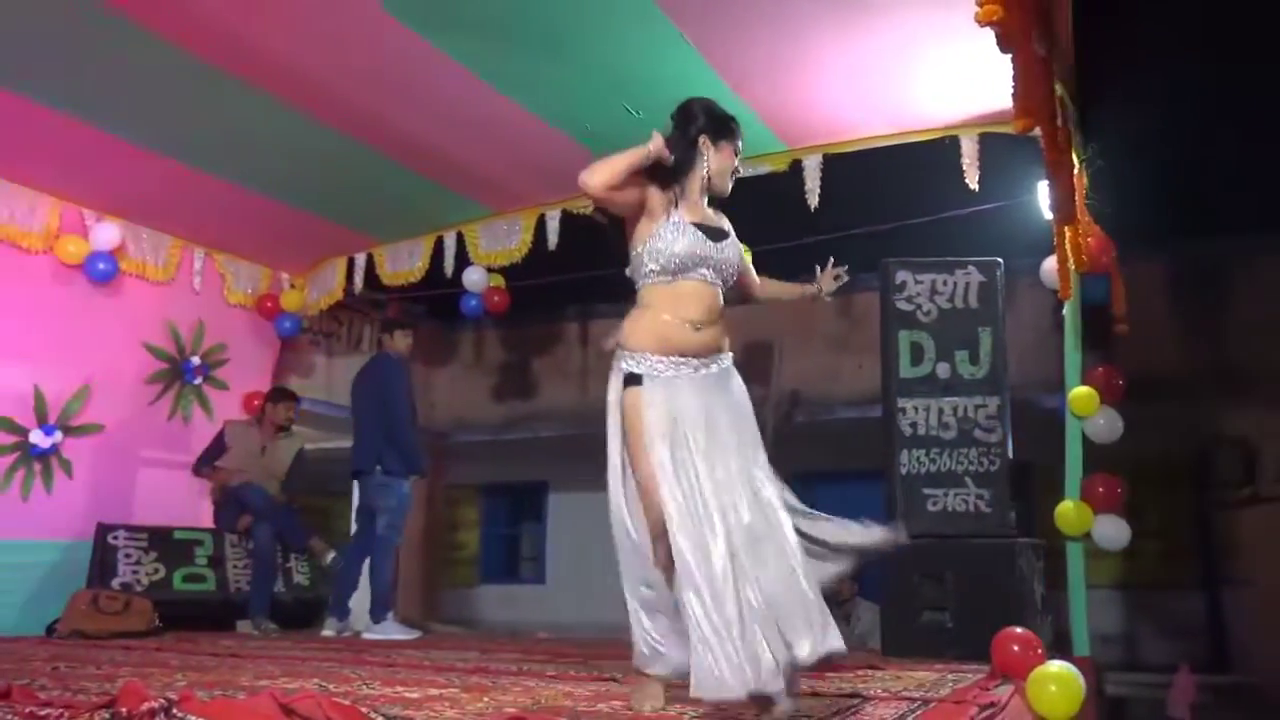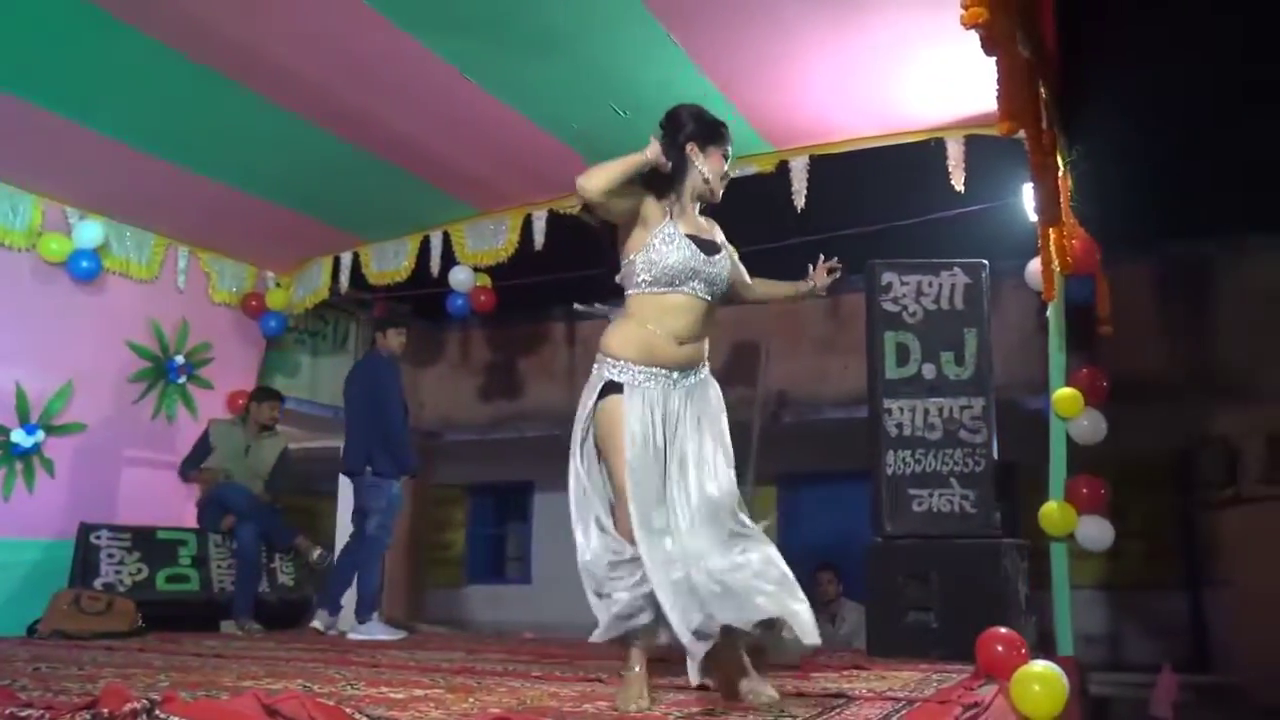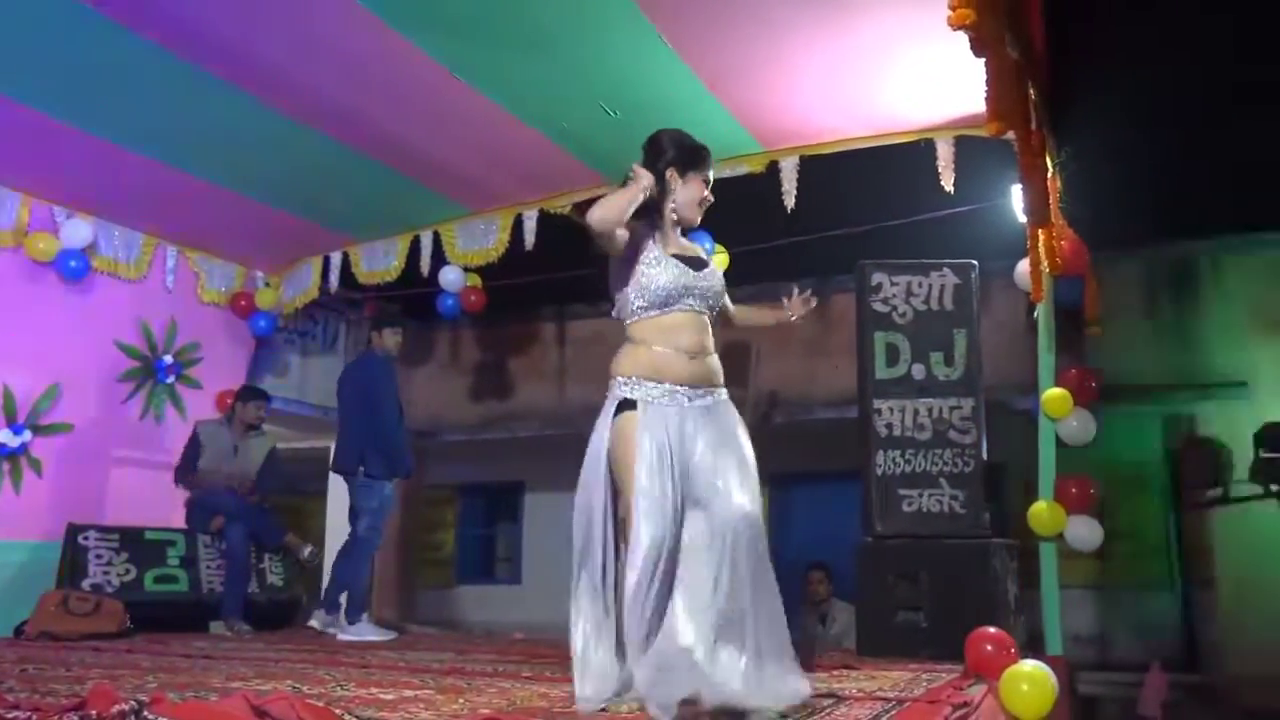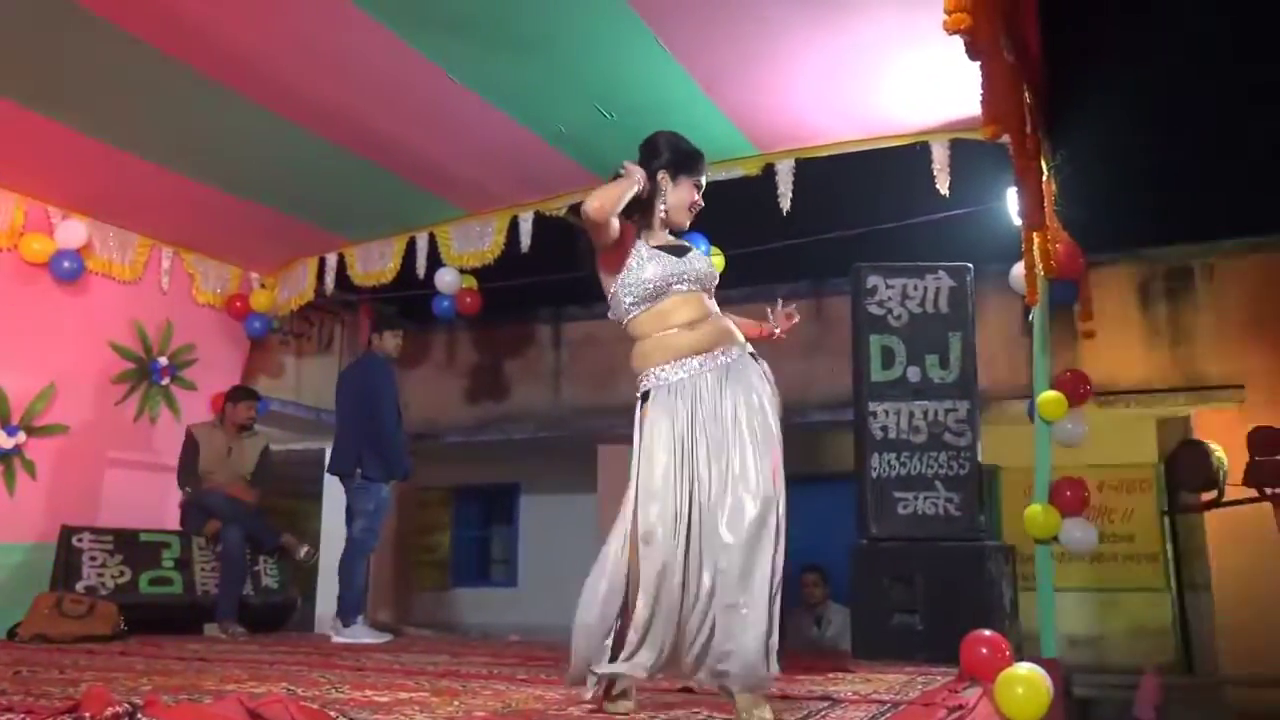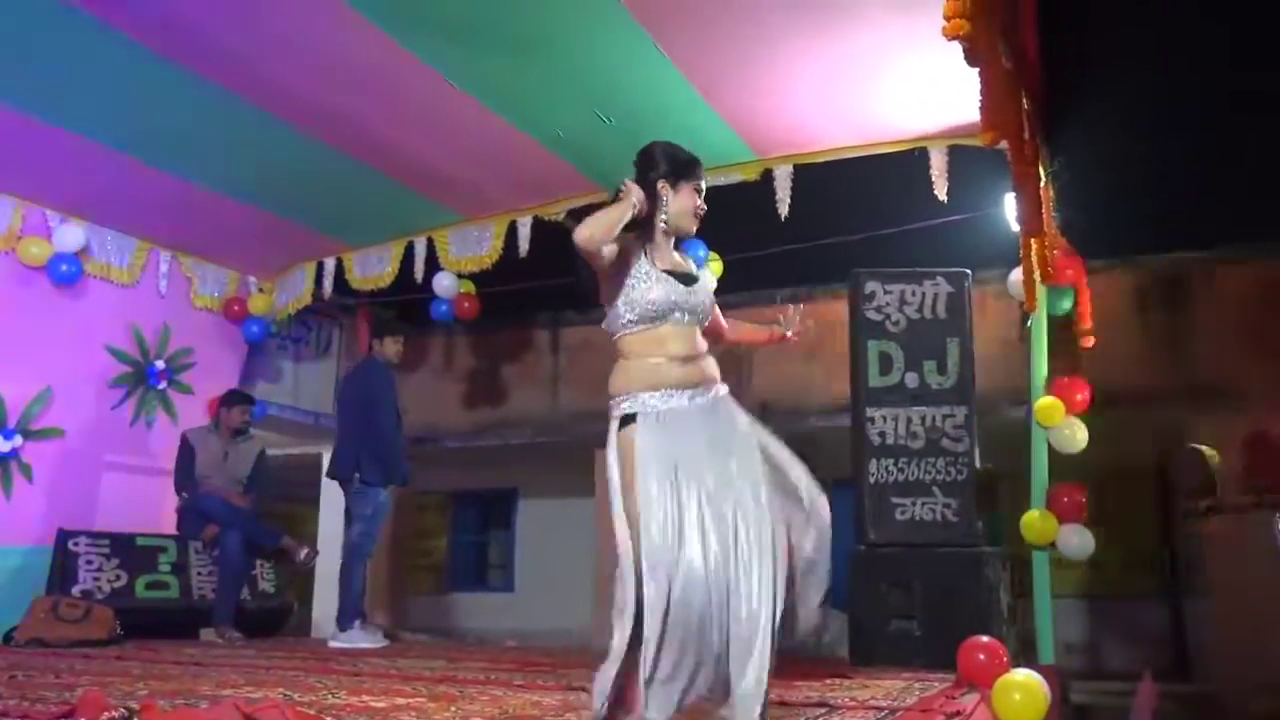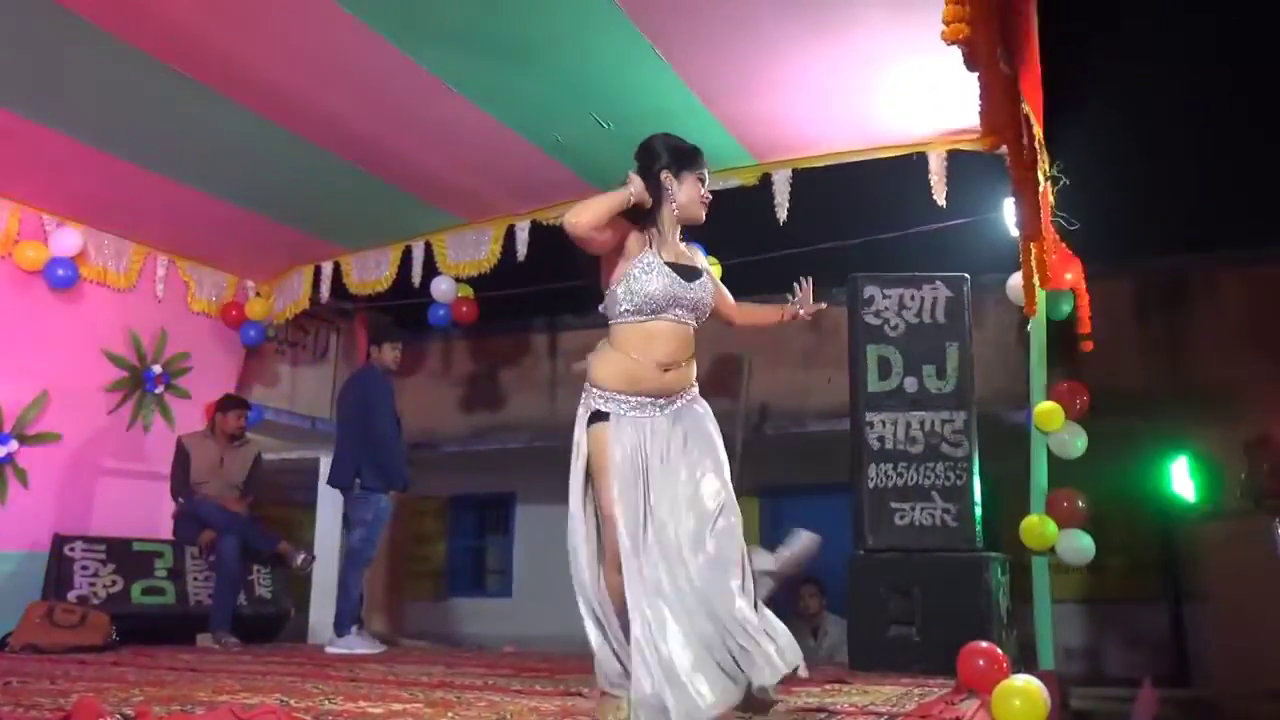
dt=0.2s
person 1, frame 1
left shoulder: (721, 222)
right shoulder: (653, 202)
left elbow: (758, 288)
right elbow: (593, 184)
left wrist: (819, 289)
right wrist: (657, 150)
left hip: (714, 378)
right hip: (650, 373)
left knee: (740, 506)
right knee: (665, 516)
left ankle: (755, 664)
right ankle: (658, 661)
person 1, frame 2
left shoulder: (713, 231)
right shoulder: (645, 211)
left elbow: (746, 286)
right elbow: (589, 189)
left wrist: (805, 287)
right wrist: (650, 158)
left hip: (691, 387)
right hip: (628, 381)
left knee: (712, 505)
right knee: (638, 520)
left ankle: (729, 652)
right ankle: (635, 657)
person 1, frame 3
left shoulder: (697, 252)
right shoulder: (633, 242)
right elbow: (599, 220)
left wrist: (783, 314)
right wrist: (643, 186)
left hip: (709, 405)
right hip: (645, 403)
left knee: (734, 520)
right knee: (644, 537)
left ankle: (733, 671)
person 1, frame 4
left shoulder: (685, 249)
right shoulder: (620, 239)
right elbow: (593, 209)
left wrist: (768, 329)
right wrist: (632, 184)
left hip: (735, 379)
right hip: (670, 391)
left knee: (745, 518)
right knee: (658, 524)
right ankle: (613, 668)
person 1, frame 5
left shoulder: (689, 267)
right shoulder: (623, 254)
right elbow: (586, 238)
left wrist: (777, 333)
right wrist: (631, 204)
left hip: (710, 409)
right hip: (646, 414)
left knee: (742, 525)
right knee: (657, 549)
person 1, frame 6
left shoulder: (695, 258)
right shoulder: (625, 241)
left elbow: (734, 311)
right elbow: (576, 223)
left wrist: (792, 311)
right wrist: (631, 194)
left hip: (683, 412)
right hip: (618, 412)
left knee: (709, 524)
right knee: (624, 545)
left ankle: (727, 671)
person 2, frame 1
left shoulder: (366, 373)
right shoulder: (394, 369)
right elbow: (402, 420)
right wrist: (416, 464)
left hip: (367, 466)
right hip: (391, 468)
left knee: (362, 540)
right knee: (385, 542)
left ankle: (336, 617)
right ankle: (381, 620)
person 2, frame 2
left shoulder: (359, 370)
right shoulder: (384, 368)
right elbow: (393, 421)
right wrist: (407, 464)
left hip: (361, 464)
right hip: (382, 467)
left knee: (360, 538)
right knee: (375, 541)
left ankle: (327, 610)
right ankle: (366, 620)
person 2, frame 3
left shoulder: (354, 369)
right shoulder: (379, 368)
right elbow: (388, 422)
right wrist: (401, 465)
left hip: (354, 463)
right hip: (376, 467)
left knee: (358, 539)
right knee: (367, 541)
left ankle: (327, 610)
right ankle: (356, 620)
person 2, frame 4
left shoulder: (354, 371)
right shoulder: (379, 370)
right elbow: (386, 424)
right wrist: (398, 468)
left hip: (353, 465)
right hip: (372, 468)
left knee: (357, 542)
right knee: (363, 544)
left ankle: (345, 616)
right ankle: (351, 623)
person 2, frame 5
left shoulder: (356, 375)
right shoulder: (379, 375)
right elbow: (385, 429)
right wrist: (397, 473)
left hip: (354, 470)
right hip: (371, 474)
left knee: (357, 548)
right knee: (360, 549)
left ankle: (354, 621)
right ankle: (348, 628)
person 2, frame 6
left shoulder: (355, 383)
right shoulder: (376, 383)
right elbow: (384, 435)
right wrist: (397, 480)
left hip: (355, 478)
right hip: (372, 480)
left knee: (356, 554)
right knee: (360, 555)
left ankle: (352, 628)
right ankle: (344, 633)
person 3, frame 1
left shoulder: (294, 446)
right shoulder: (233, 430)
right elbow: (200, 465)
left wrist: (254, 514)
right wrist: (216, 476)
left hip: (265, 513)
right hip: (231, 508)
left knee: (265, 531)
right knee: (248, 490)
left ankle: (259, 615)
right ankle: (313, 544)
person 3, frame 2
left shoulder: (278, 445)
right shoulder: (218, 430)
left elbow: (274, 493)
right elbow: (185, 470)
left wrist: (238, 514)
right wrist: (209, 477)
left hip: (250, 514)
right hip: (216, 508)
left knee: (249, 531)
right knee: (229, 491)
left ankle: (243, 615)
right ankle: (299, 542)
person 3, frame 3
left shoulder: (266, 445)
right shoulder: (205, 431)
left elbow: (265, 492)
right elbow: (182, 476)
left wrist: (227, 515)
right wrist: (220, 482)
left hip: (238, 513)
right hip: (203, 508)
left knee: (238, 531)
right knee: (216, 495)
left ankle: (232, 616)
right ankle: (288, 540)
person 3, frame 4
left shoulder: (259, 444)
right shoulder: (198, 433)
left elbow: (259, 493)
right elbow: (186, 480)
left wrist: (223, 518)
right wrist: (230, 490)
left hip: (234, 515)
right hip: (199, 510)
left knee: (235, 533)
right knee: (212, 498)
left ankle: (226, 619)
right ankle: (285, 541)
person 3, frame 5
left shoulder: (255, 448)
right shoulder: (193, 438)
left elbow: (256, 495)
right elbow: (183, 485)
left wrist: (220, 523)
right wrist: (227, 497)
left hip: (231, 520)
right hip: (196, 516)
left knee: (234, 538)
right knee: (209, 502)
left ankle: (223, 624)
right ankle: (286, 543)
person 3, frame 6
left shoulder: (251, 452)
right shoulder: (188, 444)
left elbow: (252, 500)
right elbow: (179, 492)
left wrist: (217, 528)
right wrist: (223, 504)
left hip: (228, 526)
right hip: (192, 521)
left knee: (230, 543)
right knee: (205, 507)
left ankle: (220, 630)
right ankle: (283, 548)
